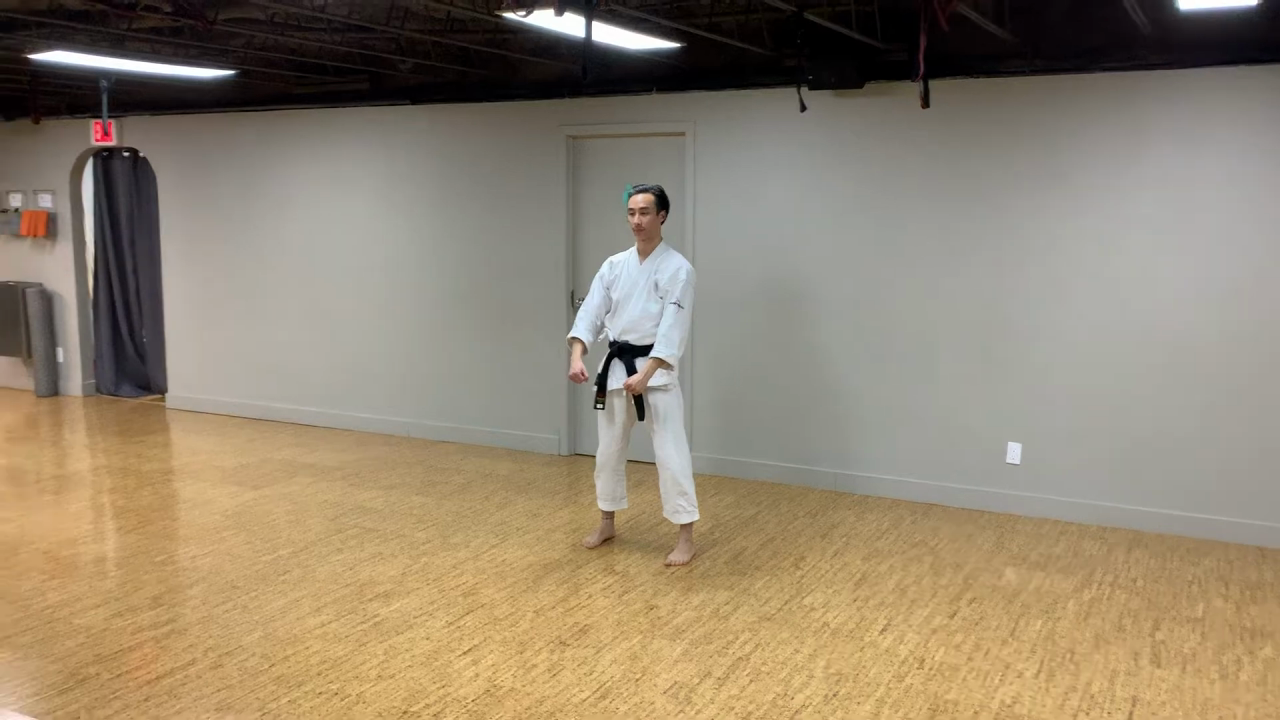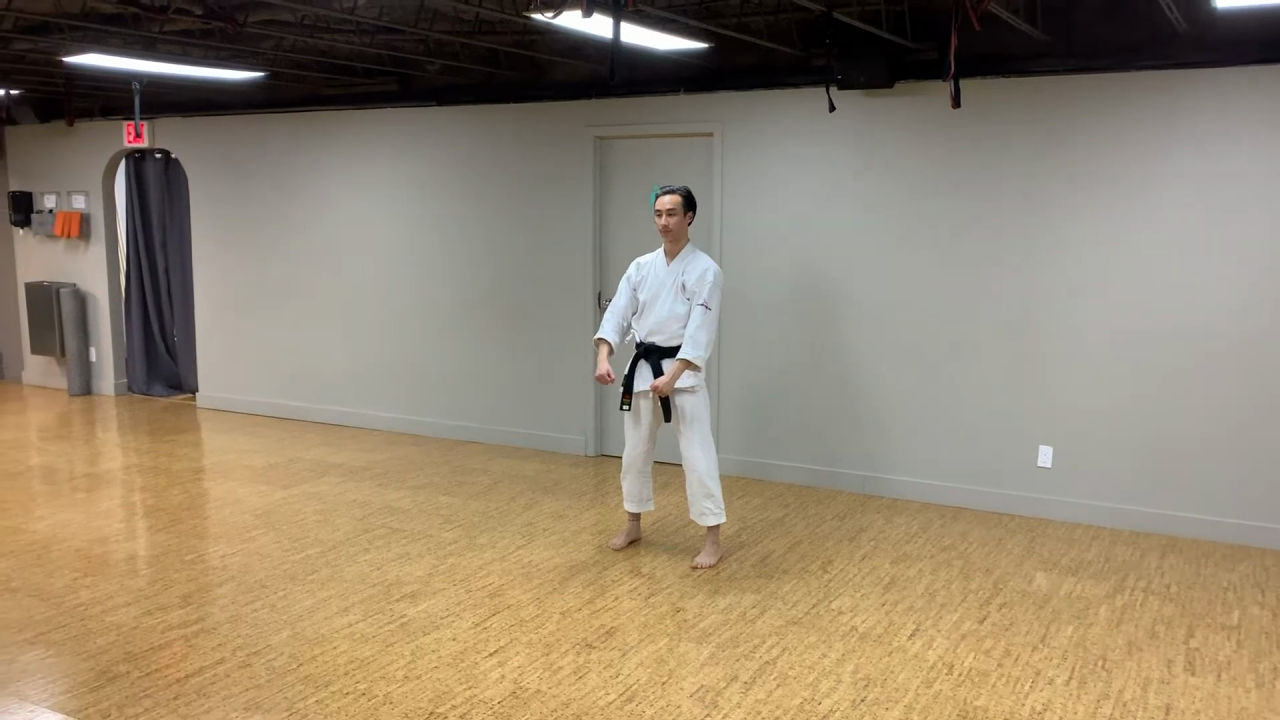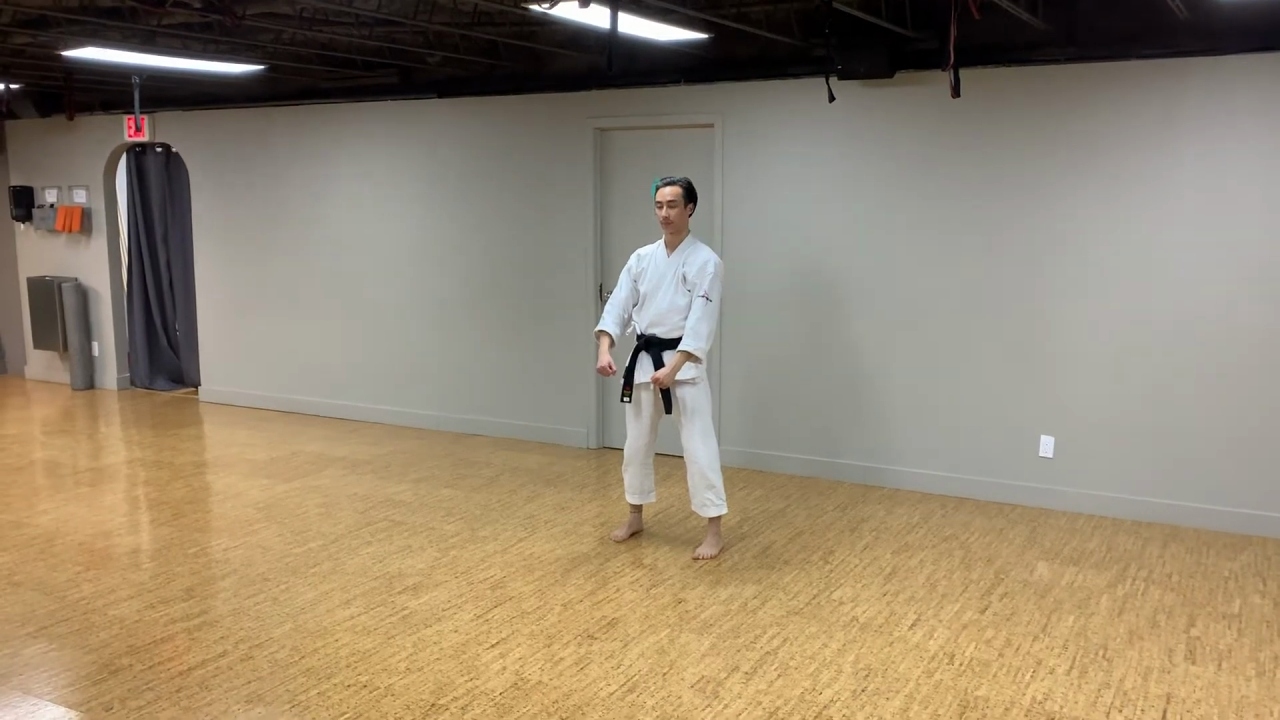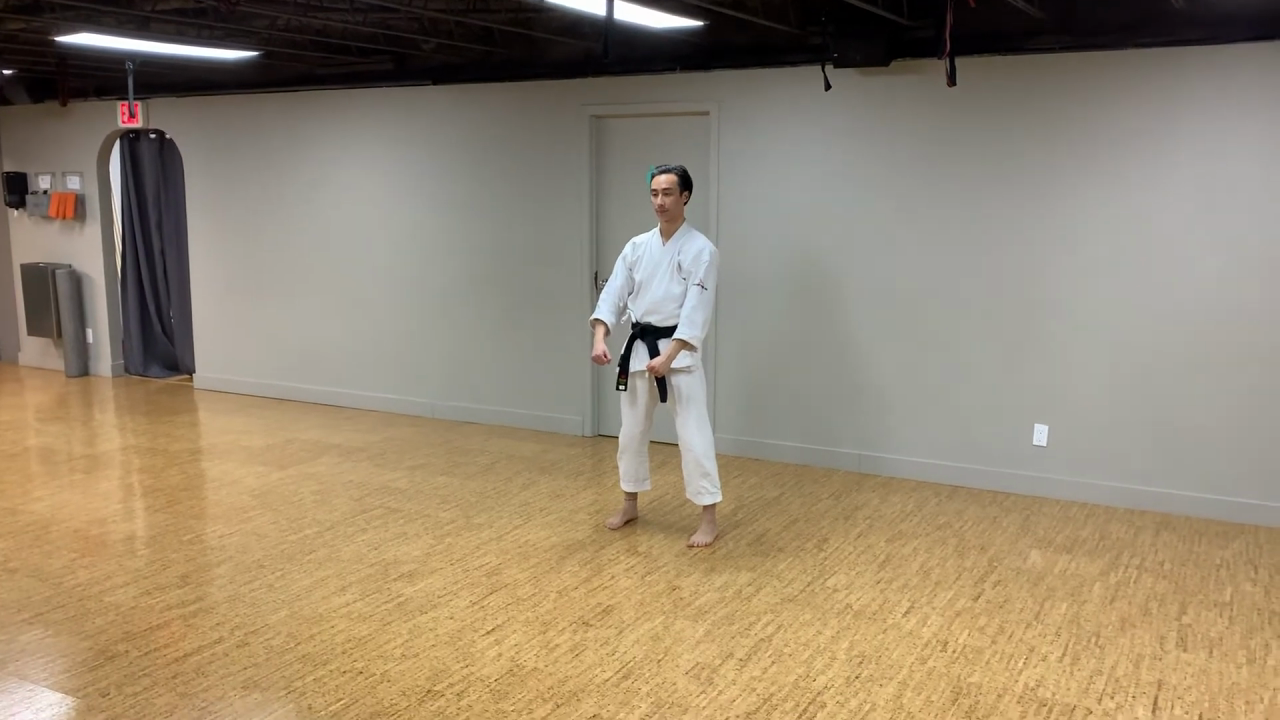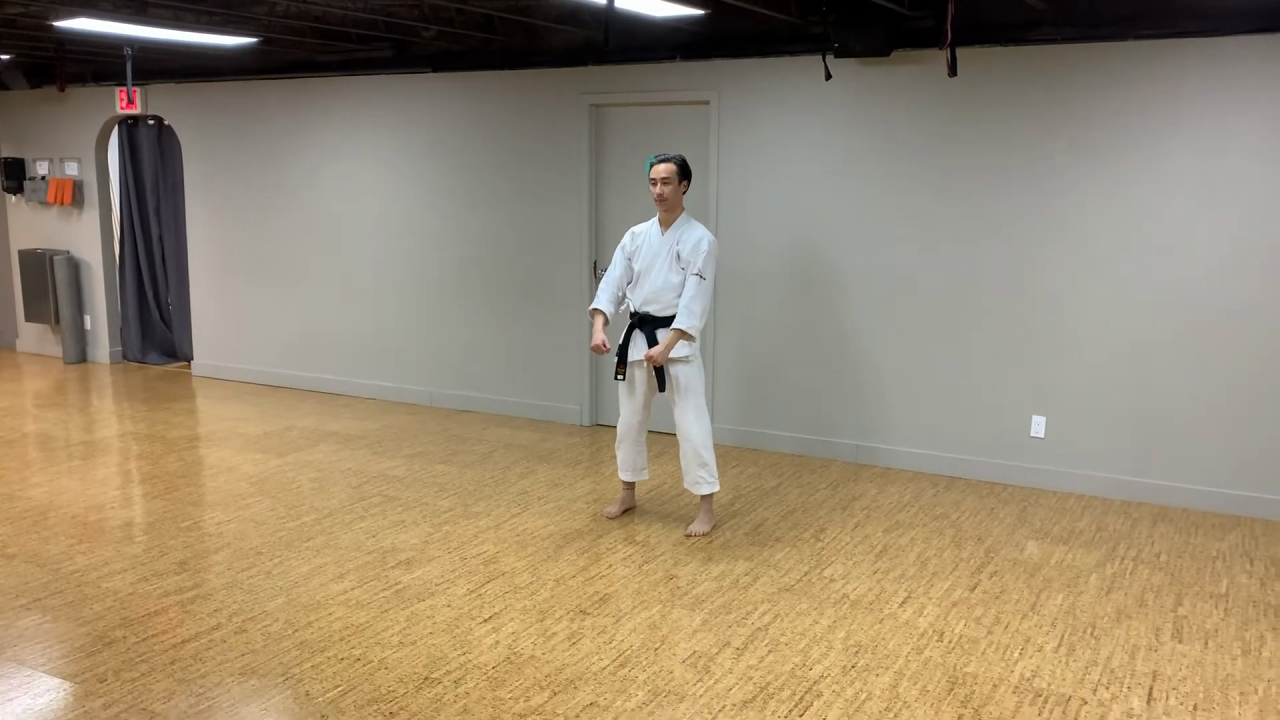
dt=0.5s
person 1, frame 1
left shoulder: (677, 268)
right shoulder: (614, 265)
left elbow: (673, 330)
right elbow: (591, 314)
left wrist: (645, 375)
right wrist: (577, 357)
left hip: (656, 369)
right hip: (614, 367)
left knee: (670, 452)
right knee: (609, 449)
left ankle: (686, 537)
right ankle: (607, 524)
person 1, frame 2
left shoulder: (705, 270)
right shoulder: (641, 266)
left elbow: (701, 331)
right elbow: (617, 314)
left wrist: (672, 377)
right wrist: (603, 358)
left hip: (683, 370)
right hip: (642, 368)
left knee: (697, 454)
right knee: (635, 450)
left ankle: (712, 539)
right ankle: (633, 524)
person 1, frame 3
left shoulder: (705, 261)
right shoulder: (641, 258)
left elbow: (701, 323)
right elbow: (618, 306)
left wrist: (673, 368)
right wrist: (604, 350)
left hip: (684, 363)
right hip: (642, 360)
left knee: (698, 446)
right knee: (637, 442)
left ankle: (714, 530)
right ankle: (635, 516)
person 1, frame 4
left shoulder: (701, 249)
right shoulder: (637, 246)
left elbow: (697, 311)
right elbow: (614, 295)
left wrist: (668, 356)
right wrist: (600, 339)
left hip: (679, 350)
right hip: (638, 348)
left knee: (693, 433)
right knee: (632, 430)
left ankle: (709, 517)
right ankle: (630, 504)
person 1, frame 5
left shoulder: (699, 239)
right shoulder: (636, 235)
left elbow: (695, 300)
right elbow: (613, 284)
left wrist: (666, 346)
right wrist: (599, 328)
left hip: (678, 340)
right hip: (636, 337)
left knee: (691, 423)
right knee: (630, 419)
left ankle: (706, 506)
right ankle: (628, 493)
